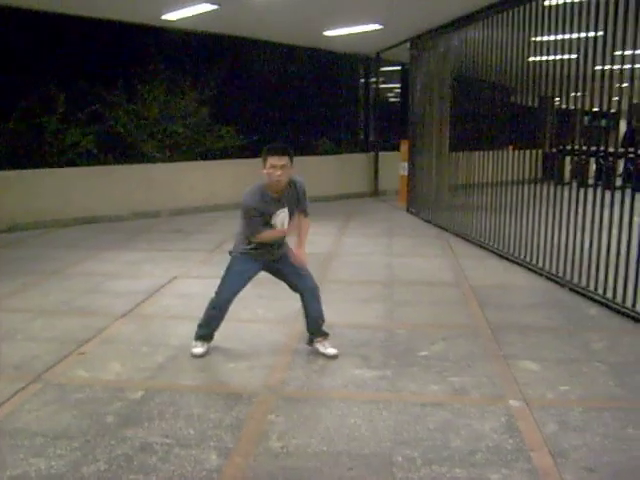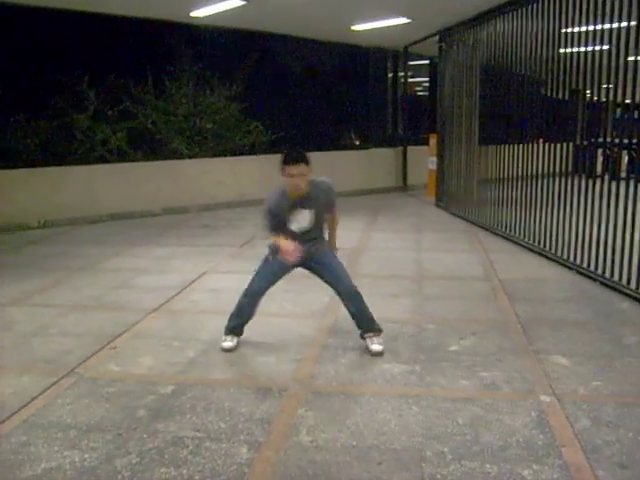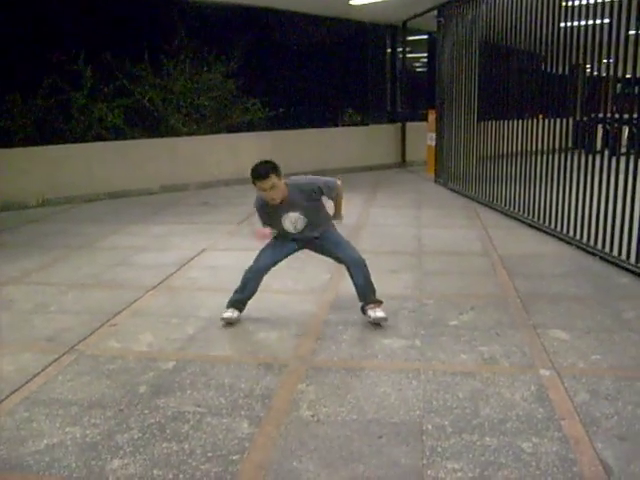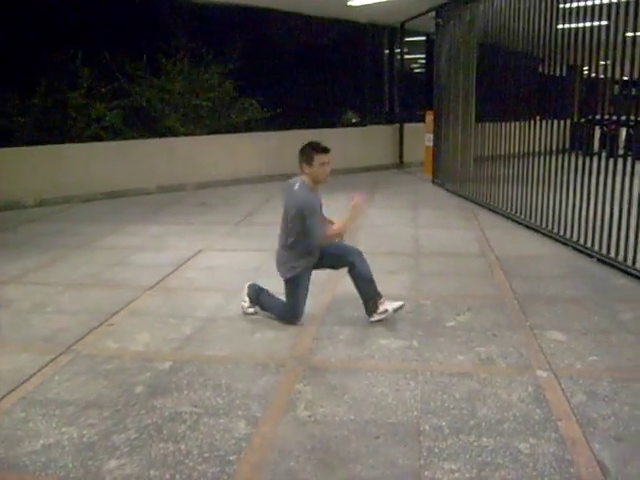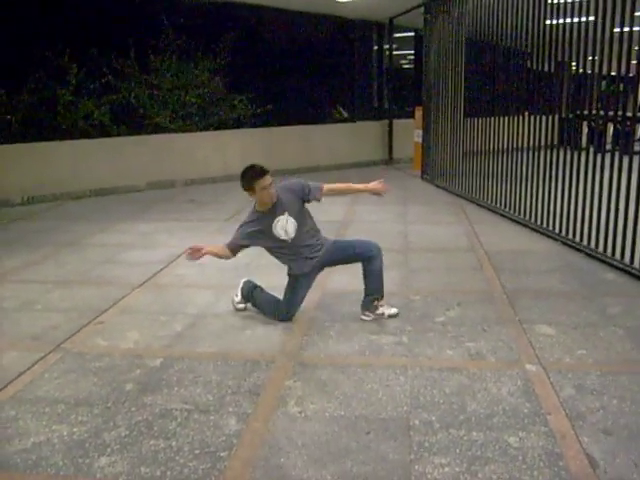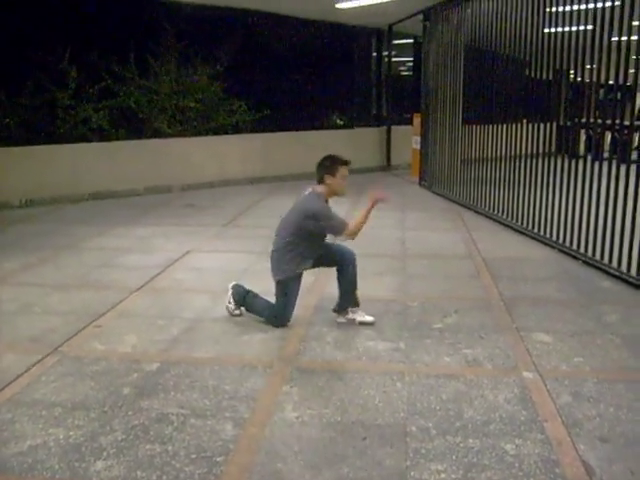
dt=0.5s
person 1, frame 1
left shoulder: (296, 187)
right shoulder: (252, 199)
left elbow: (302, 217)
right elbow: (257, 236)
left wrist: (300, 247)
right wrist: (287, 230)
left hip: (278, 252)
right hip: (249, 254)
left knee: (309, 288)
right knee: (223, 298)
left ankle: (317, 337)
right ankle: (202, 338)
person 1, frame 2
left shoulder: (323, 187)
right shoulder: (275, 203)
left elbow: (331, 208)
right elbow: (276, 236)
left wrist: (332, 238)
right wrist: (285, 245)
left hip: (318, 249)
right hip: (285, 250)
left knee: (347, 289)
right knee: (254, 289)
left ankle: (370, 333)
right ankle: (233, 332)
person 1, frame 3
left shoulder: (308, 184)
right shoulder: (261, 204)
left elbow: (337, 186)
right elbow: (270, 228)
left wrist: (338, 212)
right wrist: (268, 231)
left hip: (322, 232)
right hip: (288, 238)
left knee: (355, 260)
right knee: (257, 267)
left ankle: (371, 305)
right ankle: (235, 306)
person 1, frame 4
left shoulder: (296, 184)
right shoulder: (306, 199)
right elbow: (325, 237)
left wrist: (329, 223)
right wrist: (353, 212)
left hip: (311, 250)
right hip: (296, 261)
left knee: (354, 256)
right knee: (292, 317)
left ankle: (375, 307)
right ankle: (254, 293)
person 1, frame 5
left shoulder: (289, 189)
right shoulder: (251, 225)
left elbow: (326, 190)
right elbow: (228, 251)
left wrist: (365, 188)
right wrist: (206, 250)
left hip: (323, 248)
right hip: (303, 264)
left knee: (372, 250)
right knee: (283, 315)
left ankle: (372, 306)
right ankle: (248, 290)
person 1, frame 6
left shoulder: (315, 194)
right shoulder: (317, 208)
right elbow: (349, 233)
right wrist: (371, 205)
left hip: (304, 249)
right hip: (288, 261)
left knee: (347, 257)
right knee: (280, 320)
left ankle: (348, 309)
right ankle: (239, 295)
